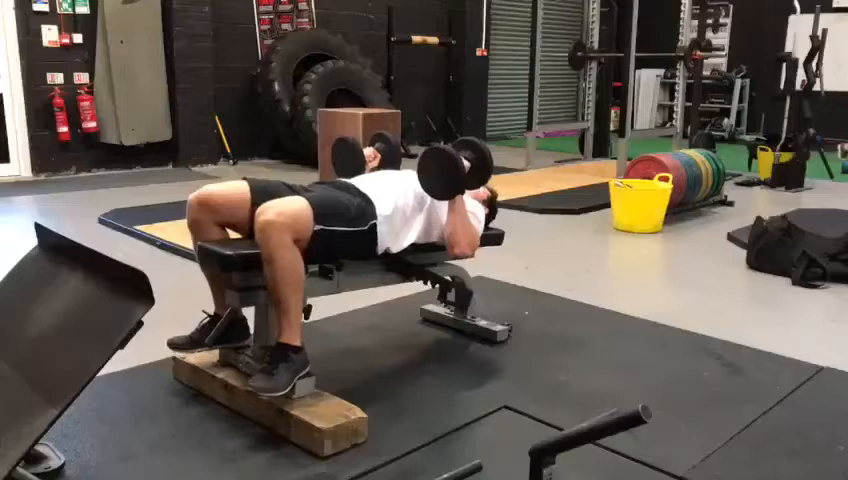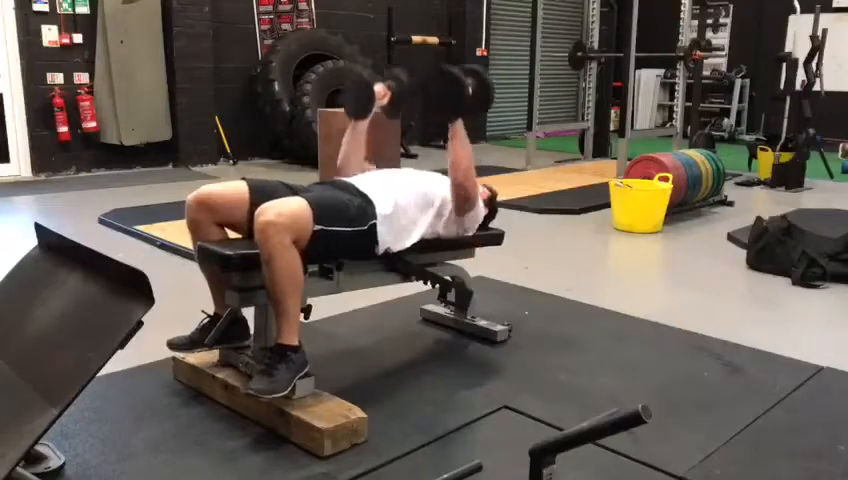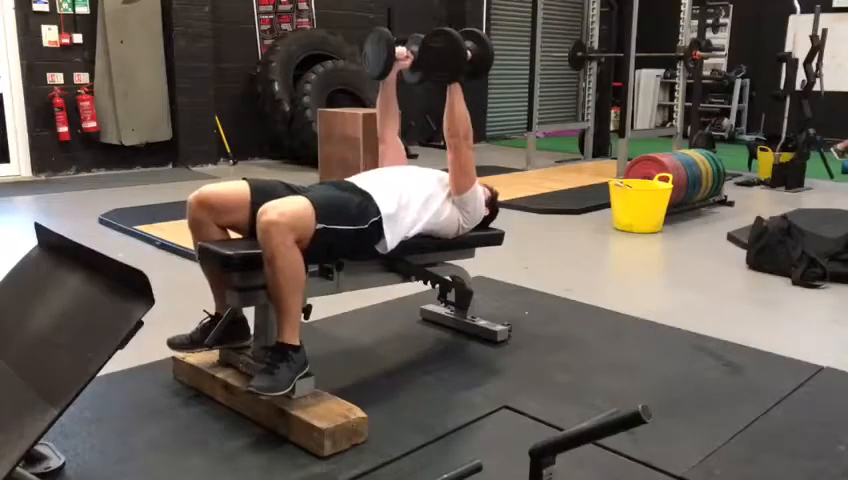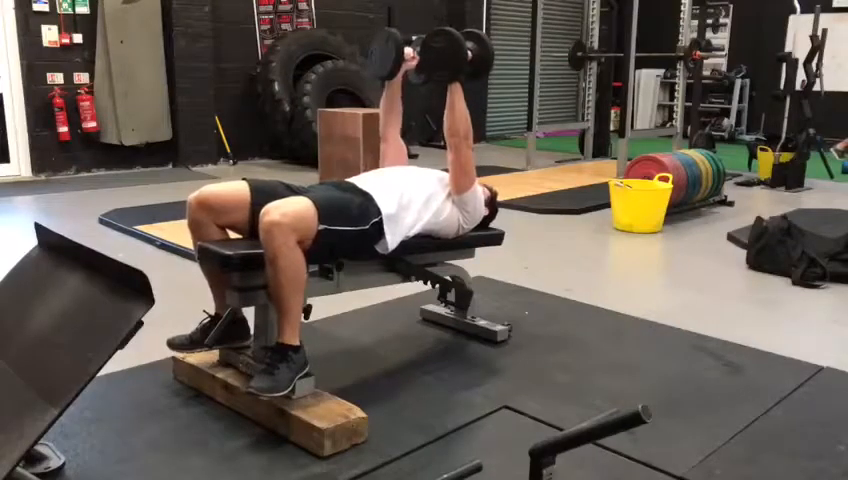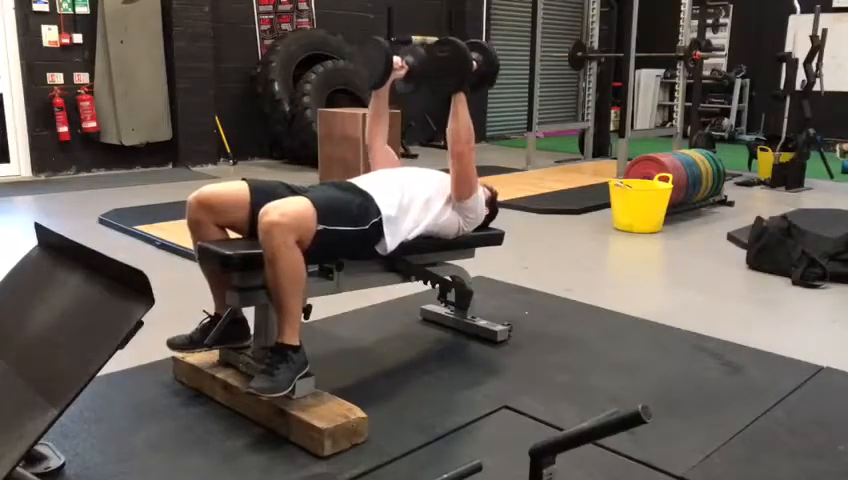
dt=0.4s
person 1, frame 1
left shoulder: (468, 209)
right shoulder: (426, 188)
left elbow: (462, 248)
left wrist: (457, 189)
right wrist: (362, 168)
left hip: (364, 215)
left knee: (274, 220)
right knee: (203, 203)
left ankle: (291, 351)
right ankle: (227, 321)
person 1, frame 2
left shoulder: (467, 212)
right shoulder: (427, 188)
left elbow: (465, 179)
right elbow: (347, 165)
left wrist: (456, 118)
left hip: (363, 215)
left knee: (273, 223)
right knee: (201, 204)
left ankle: (289, 353)
right ankle: (226, 322)
person 1, frame 3
left shoulder: (465, 209)
right shoulder: (416, 181)
left elbow: (460, 144)
right elbow: (388, 133)
left wrist: (453, 81)
right wrist: (390, 73)
left hip: (367, 214)
left knee: (275, 222)
right knee: (203, 203)
left ankle: (290, 352)
right ankle: (228, 321)
person 1, frame 4
left shoulder: (465, 210)
right shoulder: (416, 183)
left elbow: (459, 144)
right elbow: (390, 134)
left wrist: (454, 81)
right wrist: (397, 73)
left hip: (369, 214)
left knee: (278, 222)
right knee: (203, 204)
left ankle: (290, 352)
right ankle: (228, 321)
person 1, frame 5
left shoulder: (467, 212)
right shoulder: (414, 185)
left elbow: (462, 152)
right elbow: (376, 142)
left wrist: (459, 91)
right wrist: (385, 82)
left hip: (368, 214)
left knee: (276, 222)
right knee: (202, 204)
left ankle: (289, 351)
right ankle: (228, 321)
